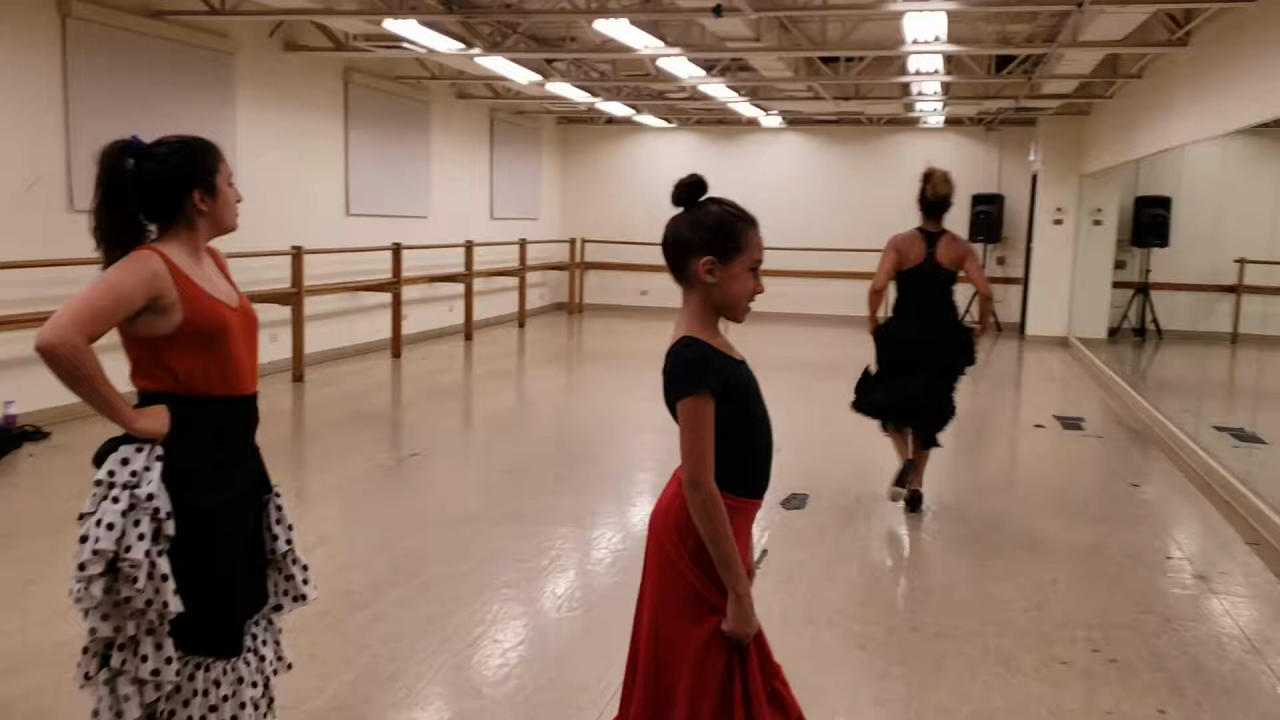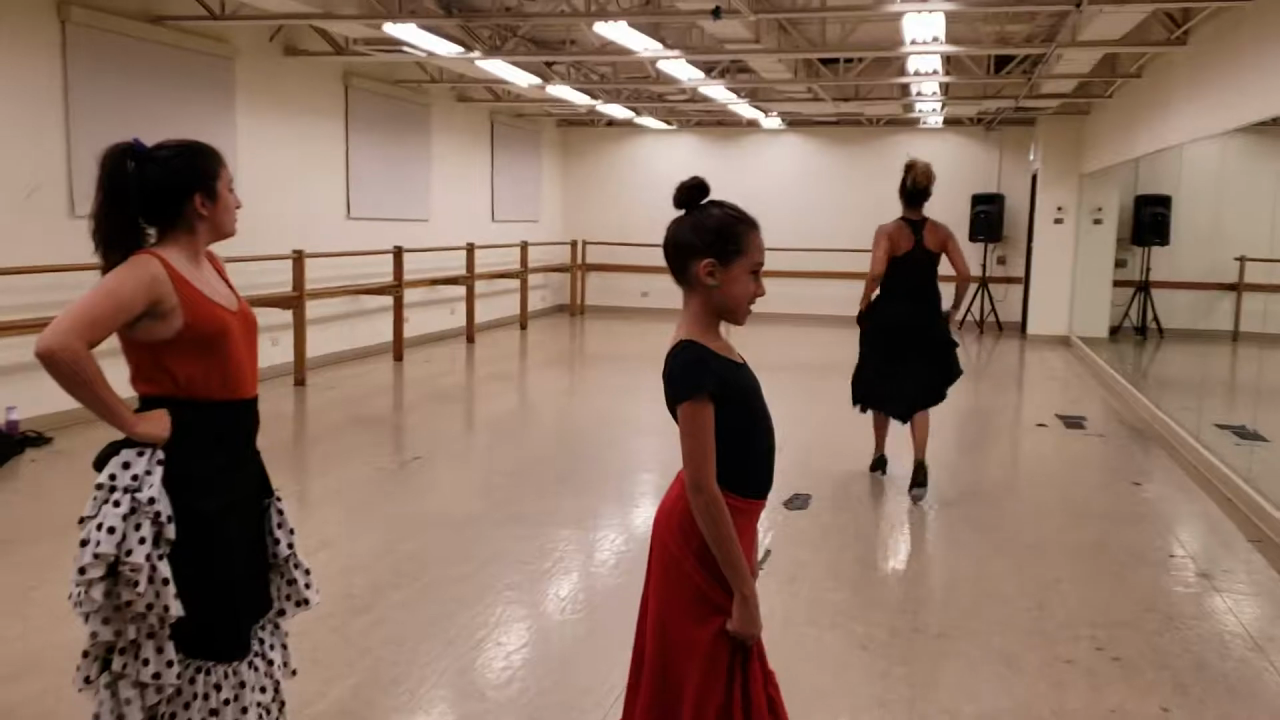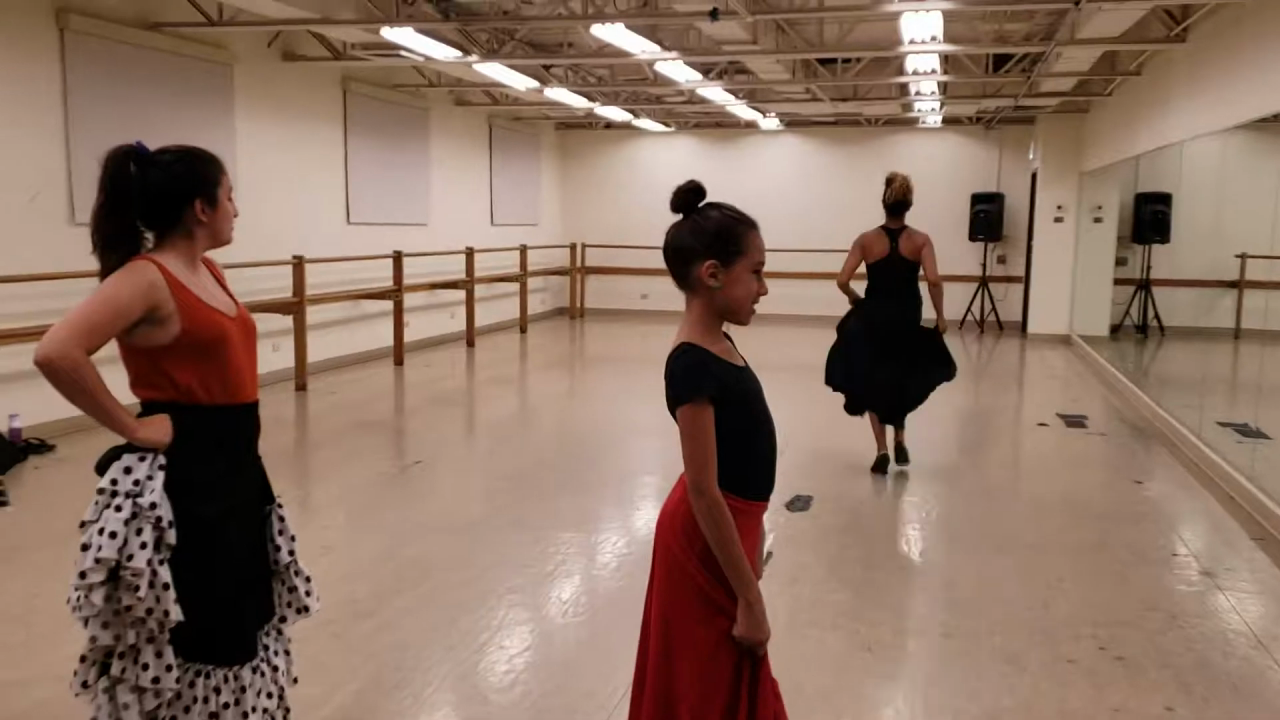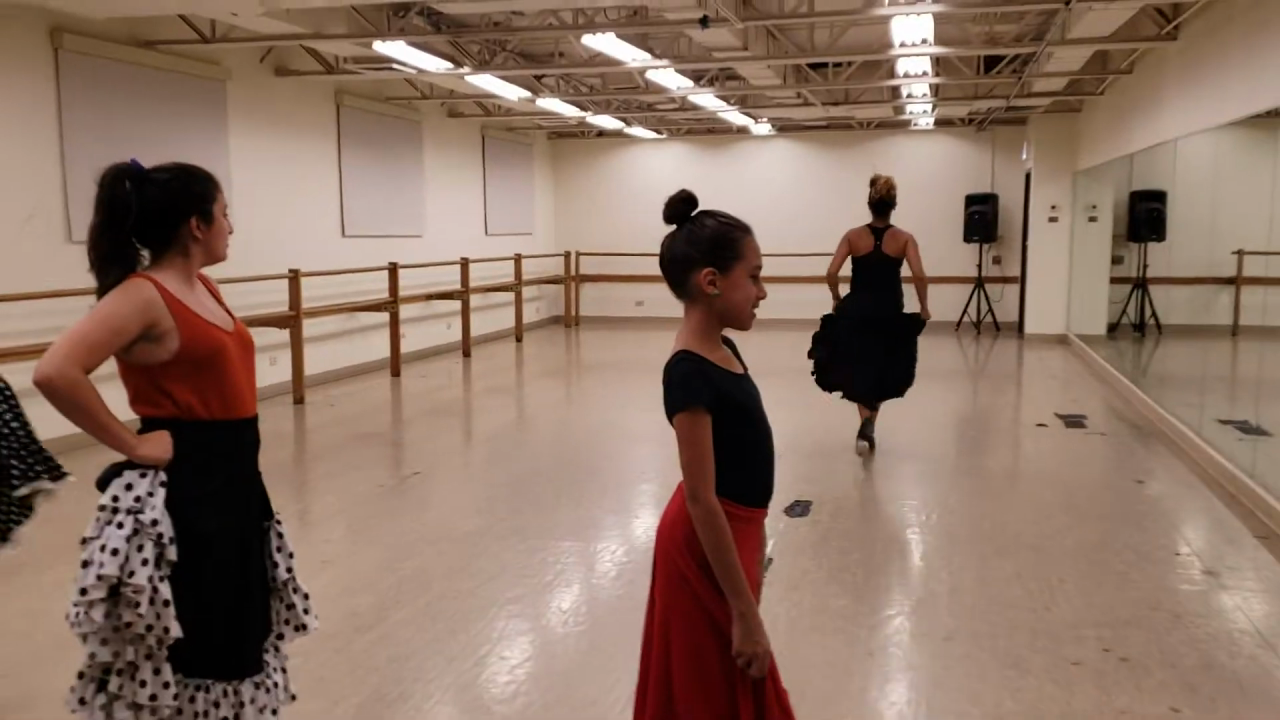
dt=0.2s
person 1, frame 1
left shoulder: (210, 260)
right shoulder: (148, 267)
right elbow: (57, 339)
right wrist: (127, 417)
left hip: (231, 455)
right hip: (180, 464)
left knee: (228, 601)
right knee: (184, 618)
person 1, frame 2
left shoulder: (209, 264)
right shoulder: (148, 272)
right elbow: (57, 346)
right wrist: (128, 421)
left hip: (232, 458)
right hip: (181, 468)
left knee: (232, 606)
right knee: (186, 622)
person 1, frame 3
left shoulder: (207, 271)
right shoulder: (145, 279)
right elbow: (56, 353)
right wrist: (129, 427)
left hip: (233, 464)
right hip: (183, 473)
left knee: (234, 614)
right knee: (188, 630)
person 1, frame 4
left shoulder: (203, 287)
right shoulder: (142, 296)
right elbow: (55, 373)
right wrist: (130, 445)
left hip: (233, 478)
right hip: (183, 490)
left knee: (237, 630)
right knee: (191, 645)
person 2, frame 1
left shoulder: (709, 345)
right shoulder: (694, 359)
right elbow: (699, 485)
right wrist: (738, 594)
left hip: (719, 528)
right hip: (700, 538)
person 2, frame 2
left shoulder: (712, 347)
right shoulder: (693, 362)
right elbow: (702, 488)
right wrist: (745, 595)
left hip: (723, 530)
right hip: (704, 539)
person 2, frame 3
left shoulder: (720, 347)
right shoulder: (693, 365)
right elbow: (703, 491)
right wrist: (749, 600)
left hip: (729, 531)
right hip: (706, 543)
person 2, frame 4
left shoulder: (724, 352)
right shoulder: (690, 373)
right elbow: (701, 500)
left wrist: (752, 555)
right wrist: (745, 614)
left hip: (729, 539)
right hip: (704, 550)
person 3, frame 1
left shoulder: (900, 242)
right shoulder: (960, 247)
left elbow: (877, 287)
right elbow: (985, 294)
left wrist: (874, 319)
right wrist: (982, 324)
left hip: (902, 334)
right hip: (941, 338)
left knee: (891, 400)
right knee: (929, 410)
left ankle: (907, 461)
right ankle: (915, 486)
person 3, frame 2
left shoulder: (887, 231)
right shoulder: (942, 232)
left elbow: (875, 275)
right elbow: (964, 275)
left wrist: (864, 303)
right wrist: (952, 309)
left hip: (888, 316)
right hip: (927, 319)
left knee: (881, 387)
right knee: (918, 392)
left ankle: (879, 454)
right ankle: (919, 463)
person 3, frame 3
left shoulder: (868, 238)
right shoulder: (920, 240)
left elbow: (842, 279)
right elbow: (933, 279)
left wrist: (857, 301)
right wrist: (940, 316)
left hip: (872, 320)
right hip: (908, 321)
left knee: (873, 386)
right knee: (904, 383)
left ankle: (882, 454)
right ankle: (899, 444)
person 3, frame 4
left shoulder: (853, 236)
right shoulder: (904, 238)
left elbow: (831, 272)
right elbow: (919, 276)
left wrist: (838, 299)
right wrist: (924, 307)
left hip: (857, 311)
right hip: (890, 313)
left knee: (855, 371)
right knee: (882, 371)
left ankle: (866, 425)
right ankle: (869, 431)
